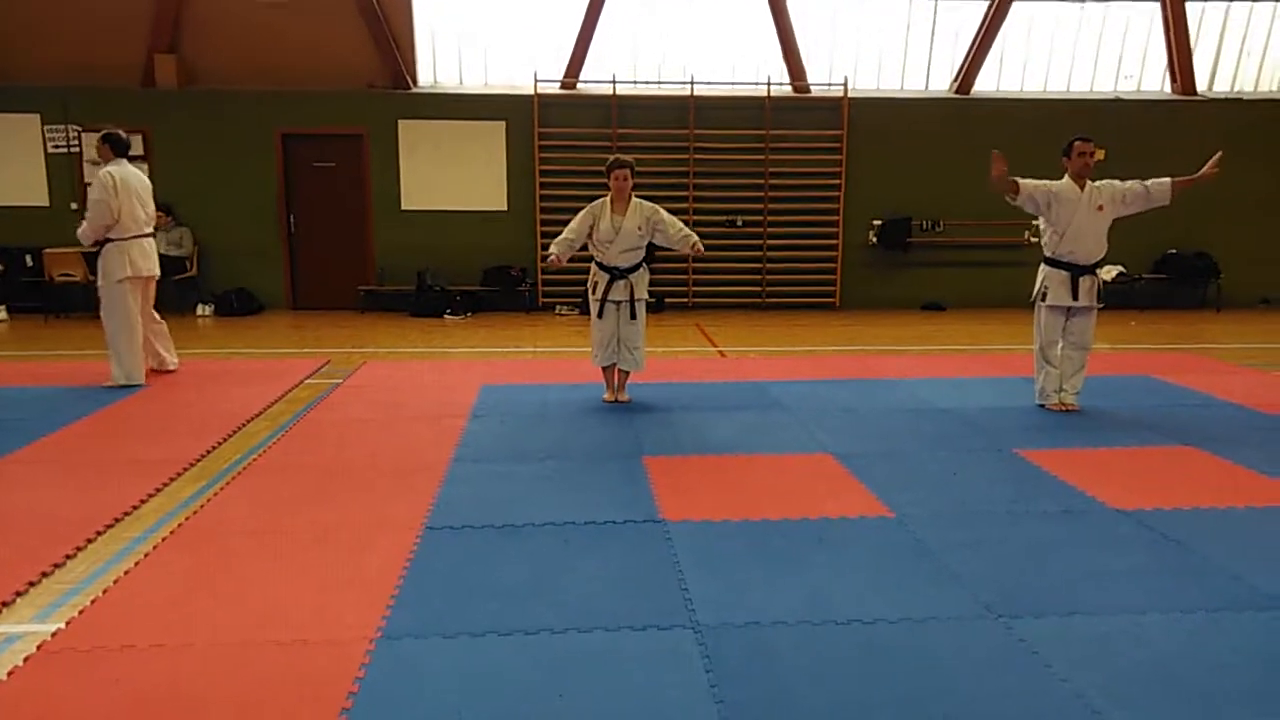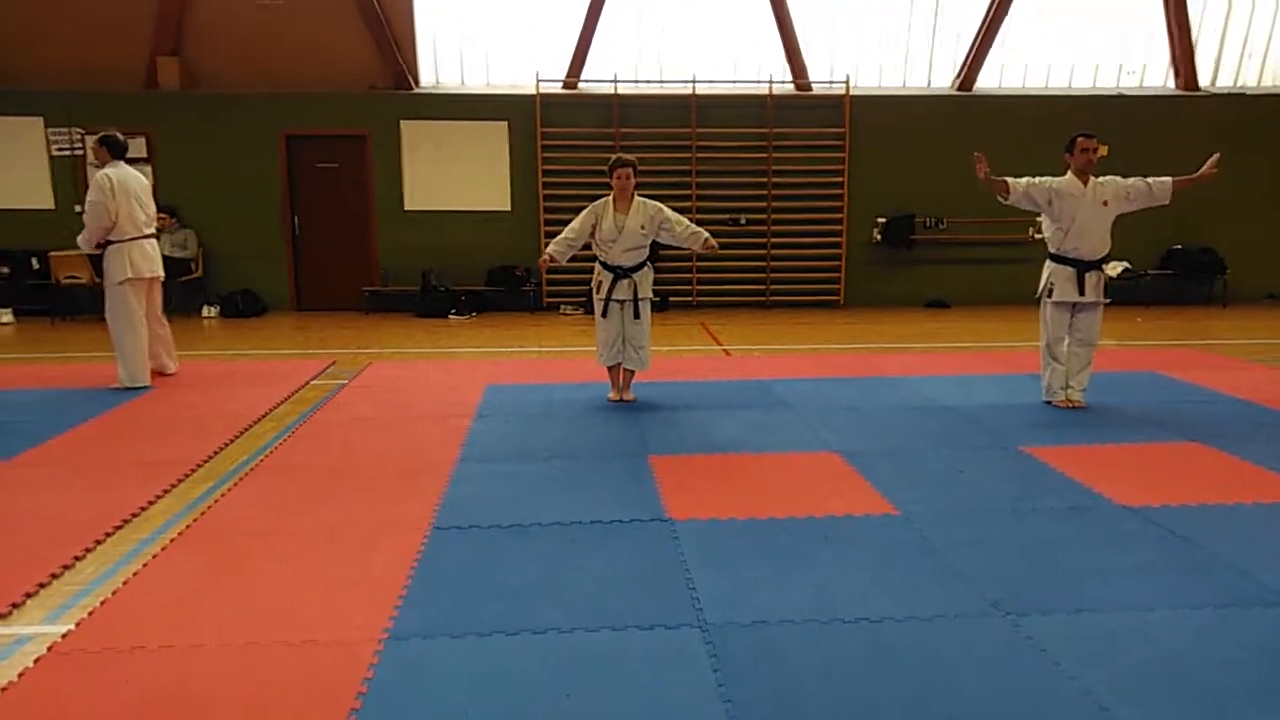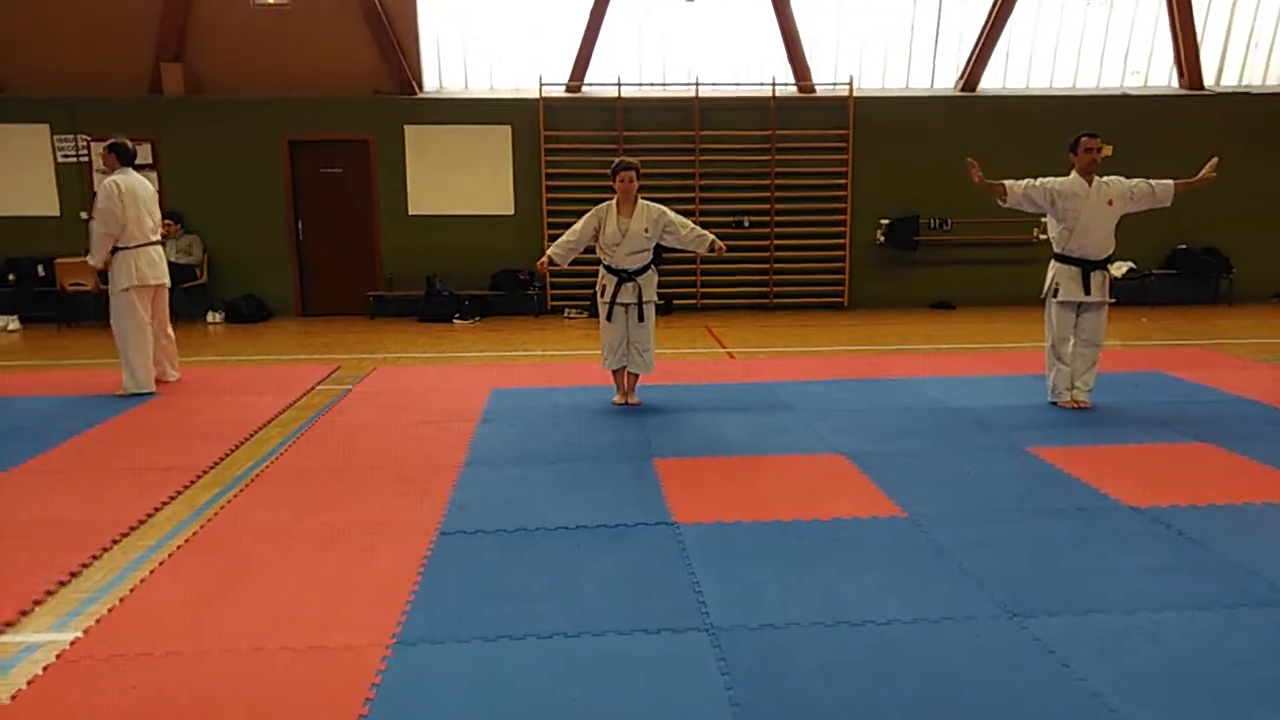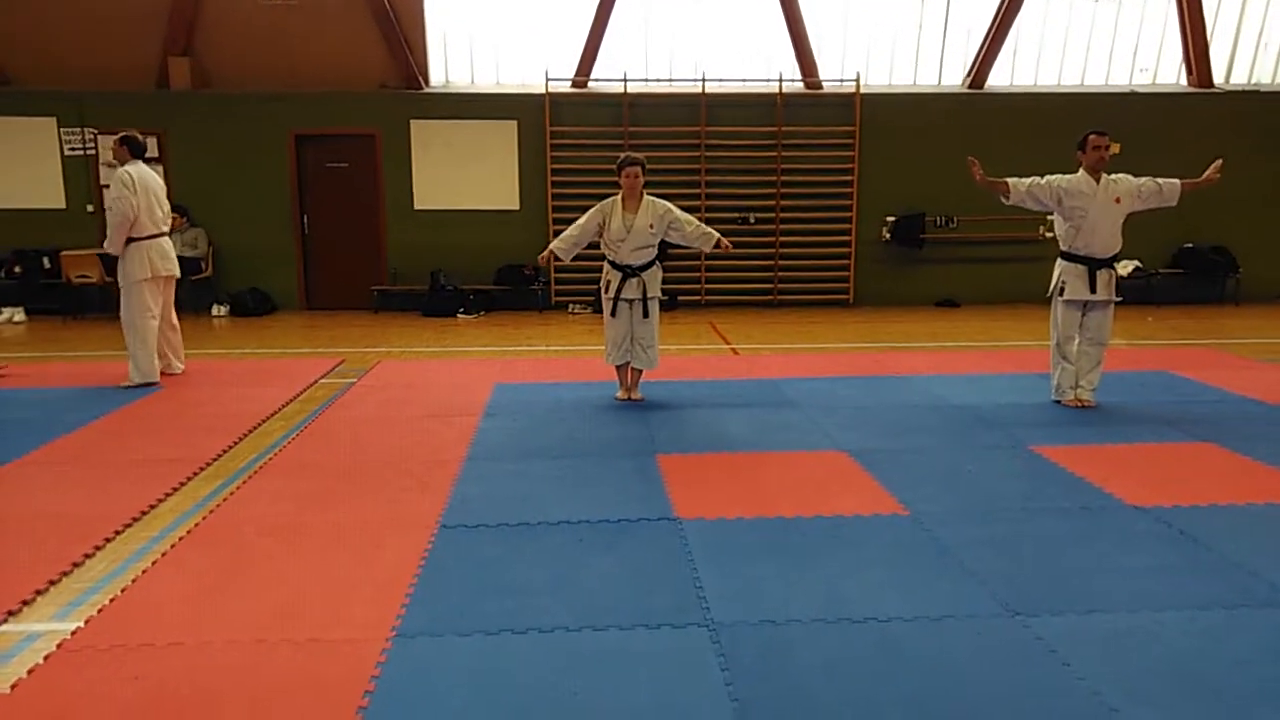
dt=0.2s
person 1, frame 1
left shoulder: (1110, 192)
right shoulder: (1051, 192)
left elbow: (1153, 190)
right elbow: (1021, 190)
left wrist: (1198, 177)
right wrist: (1001, 179)
left hip: (1087, 279)
right hip: (1055, 277)
left knee: (1079, 343)
right knee: (1049, 341)
left ankle: (1069, 393)
right ankle: (1049, 395)
person 1, frame 2
left shoulder: (1113, 188)
right shoulder: (1052, 188)
left elbow: (1153, 188)
right elbow: (1018, 189)
left wrist: (1196, 177)
right wrist: (989, 180)
left hip: (1092, 275)
right hip: (1061, 274)
left knee: (1085, 340)
right knee: (1055, 338)
left ankle: (1075, 391)
right ankle: (1055, 392)
person 1, frame 3
left shoulder: (1117, 188)
right shoulder: (1056, 188)
left elbow: (1157, 189)
right elbow: (1019, 190)
left wrist: (1196, 180)
right wrist: (984, 184)
left hip: (1097, 275)
right hip: (1066, 274)
left knee: (1090, 340)
right knee: (1061, 339)
left ankle: (1081, 391)
right ankle: (1061, 392)
person 1, frame 4
left shoulder: (1124, 186)
right shoulder: (1062, 186)
left elbow: (1162, 189)
right elbow: (1023, 188)
left wrist: (1201, 181)
right wrist: (986, 182)
left hip: (1104, 274)
right hip: (1072, 272)
left knee: (1096, 339)
right knee: (1065, 337)
left ankle: (1085, 390)
right ankle: (1065, 391)
person 2, frame 1
left shoulder: (106, 176)
right shoulder: (140, 176)
left elbow: (100, 219)
left wrist: (84, 234)
left hip: (121, 252)
right hip: (144, 248)
left knee: (121, 316)
right knee: (145, 311)
left ankle: (129, 375)
right ankle: (164, 360)
person 2, frame 2
left shoulder: (103, 179)
right shoulder: (139, 177)
left elbow: (98, 221)
left wrist: (85, 242)
left hip: (124, 254)
right hip: (148, 249)
left knee: (126, 317)
right knee: (152, 313)
left ankle: (135, 376)
right ankle: (164, 363)
person 2, frame 3
left shoulder: (112, 185)
right shoulder: (145, 184)
left elbow: (106, 228)
left wrist: (97, 259)
left hip: (129, 261)
right hip: (153, 256)
left knee: (132, 324)
right knee: (158, 320)
left ankle: (140, 382)
right ankle: (166, 371)
person 2, frame 4
left shoulder: (124, 175)
right shoulder: (153, 176)
left elbow: (123, 216)
left wrist: (114, 247)
left hip: (141, 252)
right hip: (162, 247)
left knee: (139, 314)
right knee: (164, 312)
left ankle: (144, 373)
right ankle: (172, 362)
person 3, frame 1
left shoulder: (648, 212)
right shoulder: (595, 211)
left elbow: (673, 230)
right elbow: (572, 235)
left wrist: (693, 243)
right wrist: (556, 254)
left hip: (633, 282)
right hip: (603, 281)
left knee: (631, 337)
right knee: (604, 336)
left ankle: (622, 387)
right ankle: (609, 387)
person 3, frame 2
left shoulder: (651, 210)
right shoulder: (597, 210)
left elbow: (679, 227)
right elbow: (573, 234)
left wrist: (704, 239)
right wrist: (550, 253)
left hip: (637, 281)
right hip: (607, 280)
left knee: (635, 336)
right knee: (609, 335)
left ankle: (627, 386)
right ankle: (614, 386)
person 3, frame 3
left shoulder: (655, 213)
right shoulder: (601, 213)
left elbow: (684, 230)
right elbow: (575, 237)
left wrist: (712, 241)
right wrist: (549, 256)
left hip: (641, 284)
right hip: (611, 283)
left knee: (640, 339)
right knee: (613, 339)
left ankle: (632, 389)
right ankle: (619, 389)
person 3, frame 4
left shoulder: (660, 209)
right shoulder: (606, 209)
left elbow: (689, 227)
right elbow: (578, 231)
left wrist: (717, 239)
right wrist: (552, 250)
left hip: (645, 280)
right hip: (616, 279)
left knee: (644, 335)
right knee: (617, 335)
left ankle: (635, 386)
right ankle: (622, 385)
